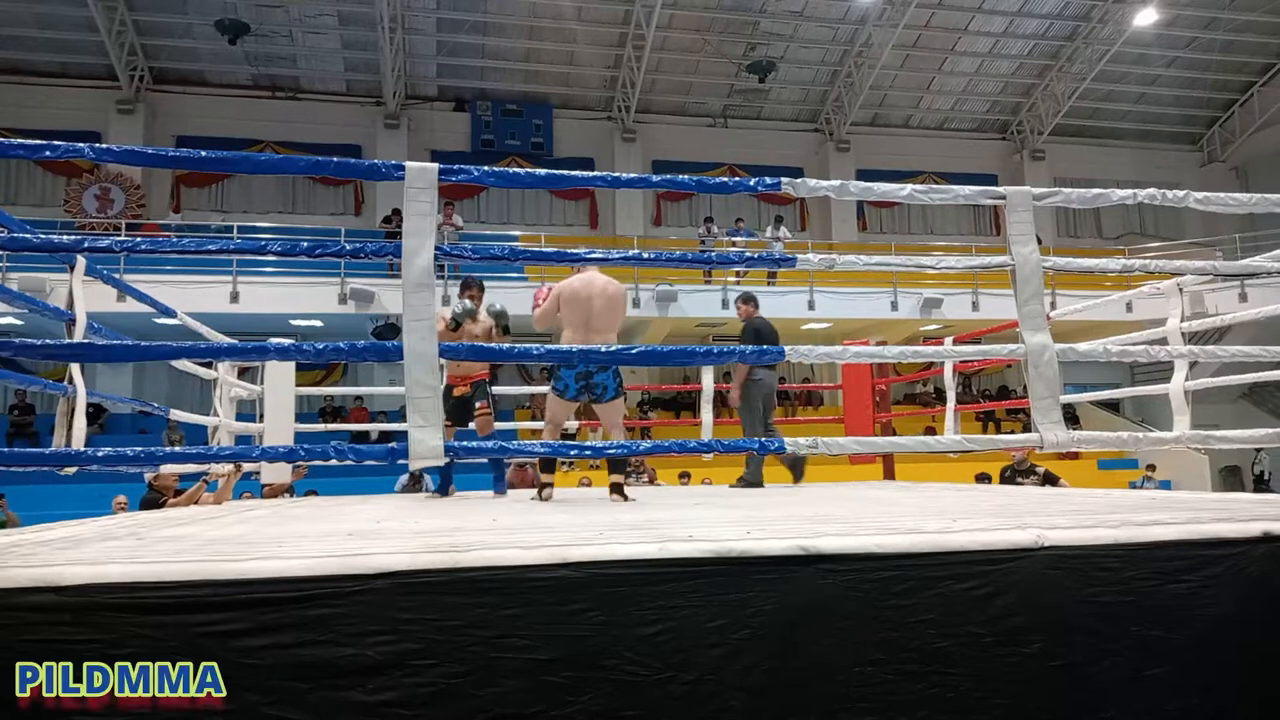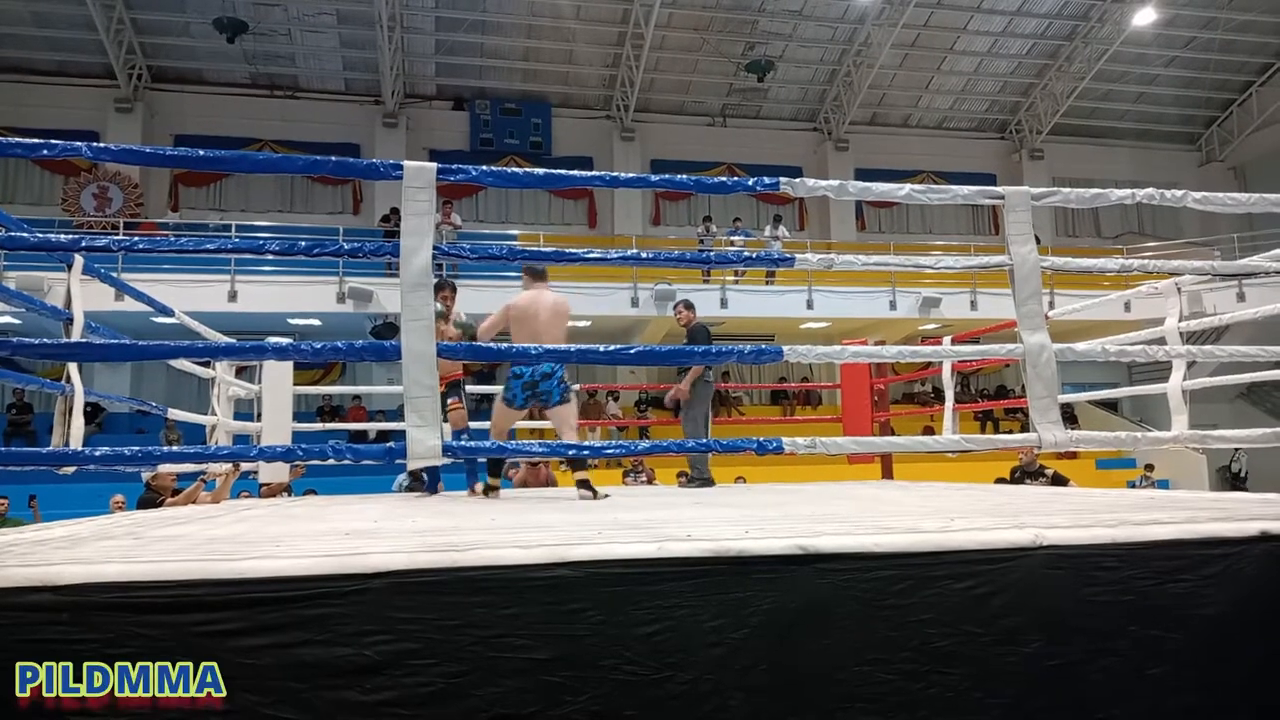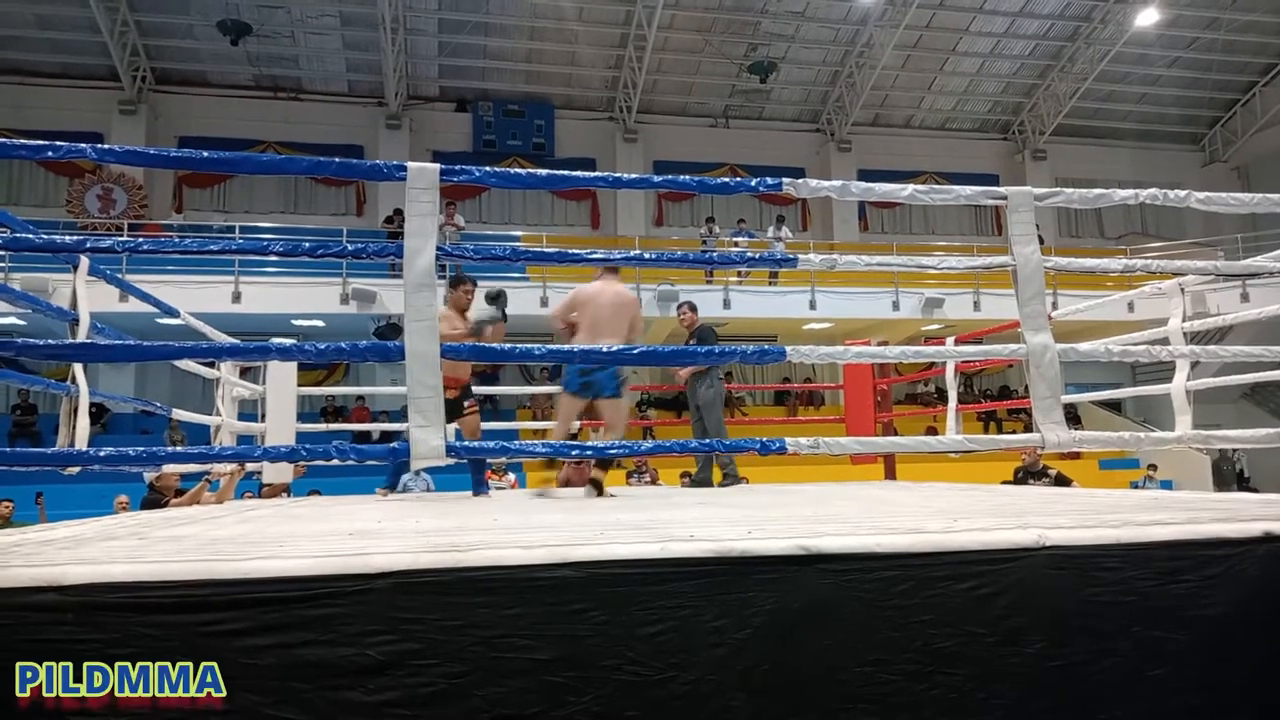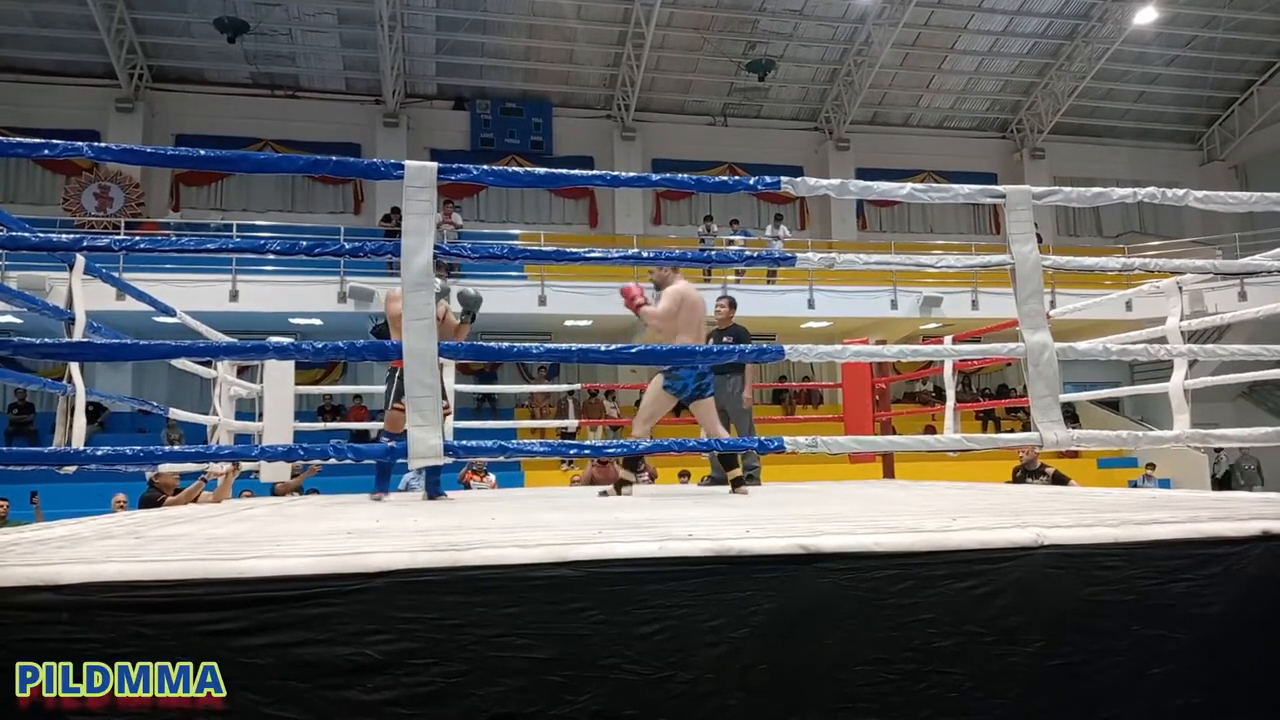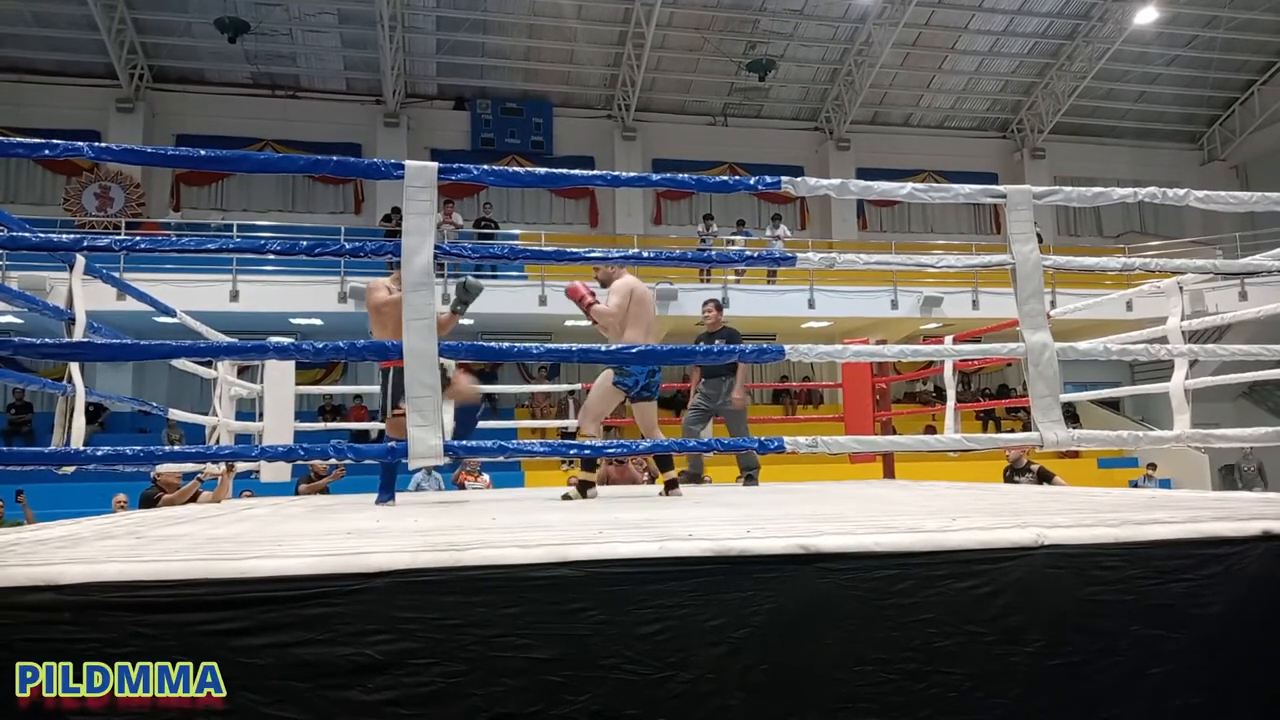
dt=1s
person 1, frame 1
left shoulder: (563, 287)
right shoulder: (618, 289)
left elbow: (539, 324)
left wrist: (539, 302)
left hip: (570, 364)
right hip: (604, 364)
left knee: (552, 425)
right knee: (615, 429)
left ankle: (546, 484)
right ankle: (617, 488)
person 1, frame 2
left shoulder: (514, 304)
right shoulder: (562, 304)
left elbow: (483, 335)
left wrist: (496, 322)
left hip: (521, 374)
right hip: (552, 373)
left knee: (498, 431)
right knee: (569, 433)
left ankle: (492, 486)
right ankle: (584, 484)
person 1, frame 3
left shoulder: (582, 291)
right shoulder: (630, 298)
left elbow: (556, 320)
right elbow: (633, 337)
left hip: (579, 361)
right hip: (608, 365)
left knee: (562, 425)
right knee: (614, 428)
right ankle: (596, 481)
person 1, frame 4
left shoulder: (674, 291)
right shoulder: (692, 293)
left elbow: (657, 319)
left wrist: (637, 301)
right wrist: (642, 309)
left hip: (680, 365)
right hip: (699, 366)
left knee: (642, 422)
right knee: (713, 426)
left ankle: (624, 483)
right ankle: (738, 481)
person 1, frame 5
left shoulder: (622, 284)
right shoulder: (641, 289)
left elbow: (611, 316)
left wrist: (586, 300)
right wrist: (592, 311)
left hip: (629, 361)
right hip: (649, 363)
left knee: (589, 417)
right knee: (650, 428)
left ankle: (586, 484)
right ankle: (672, 484)
person 2, frame 1
left shoulder: (489, 321)
right shoulder: (445, 317)
left wrist: (503, 326)
right wrist: (455, 321)
left hip: (479, 382)
right hip: (453, 384)
left knee: (485, 428)
right knee: (442, 436)
left ankle: (499, 483)
right ankle: (445, 485)
person 2, frame 2
left shoulder: (460, 322)
left wrist: (471, 336)
left hip: (453, 381)
left knee: (459, 421)
left ankle: (473, 478)
right ankle: (433, 483)
person 2, frame 3
left shoulder: (474, 318)
right shoulder: (441, 314)
left elbow: (494, 343)
right elbow: (443, 337)
left wrist: (500, 316)
right wrist: (470, 332)
left hip: (462, 386)
left knee: (473, 433)
left ankle: (480, 487)
person 2, frame 4
left shoulder: (441, 304)
right shoulder: (397, 295)
left elbow: (458, 336)
right elbow: (398, 319)
left wrist: (468, 315)
left hip: (431, 372)
right hip: (403, 370)
right knee: (393, 424)
left ankle: (433, 489)
right ankle: (381, 487)
person 2, frame 5
right shoulder: (379, 286)
left elbow: (442, 328)
right elbow: (383, 307)
left wrist: (460, 305)
right hip: (396, 368)
left knee: (470, 393)
right knee: (397, 428)
right ankle: (385, 493)
person 3, frame 1
left shoulder: (751, 326)
right shoulder: (770, 327)
left wrist: (735, 387)
right wrist: (773, 393)
left hip: (755, 378)
right hip: (770, 377)
left knee: (752, 430)
right knee: (766, 427)
left ankle: (752, 477)
right ankle: (793, 458)
person 3, frame 2
left shoulder: (698, 330)
right shoulder: (692, 333)
left wrist: (685, 383)
right wrist: (676, 389)
left hip: (698, 382)
right hip: (692, 384)
left knee: (694, 430)
right knee: (695, 430)
left ankle: (702, 476)
right ankle: (698, 475)
person 3, frame 3
left shoulder: (706, 332)
right shoulder: (689, 339)
left wrist: (688, 370)
right wrist: (681, 371)
left hip: (708, 382)
right hip: (694, 385)
left knee: (715, 429)
right knee: (699, 432)
left ankle: (730, 472)
right ankle: (703, 476)
person 3, frame 4
left shoulder: (740, 332)
right shoulder: (711, 335)
left elbow: (749, 361)
left wrist: (748, 389)
left hip: (735, 383)
right hip: (715, 385)
left knee: (745, 431)
left ankle: (752, 473)
right ankle: (719, 475)
person 3, frame 5
left shoulder: (731, 334)
right shoulder: (700, 340)
left elbow: (742, 363)
right elbow: (697, 369)
left wrist: (738, 389)
right wrist: (692, 396)
left hip: (727, 386)
right hip: (706, 389)
left knee: (739, 433)
right knee: (689, 424)
left ankle: (750, 474)
right ankle: (695, 471)
